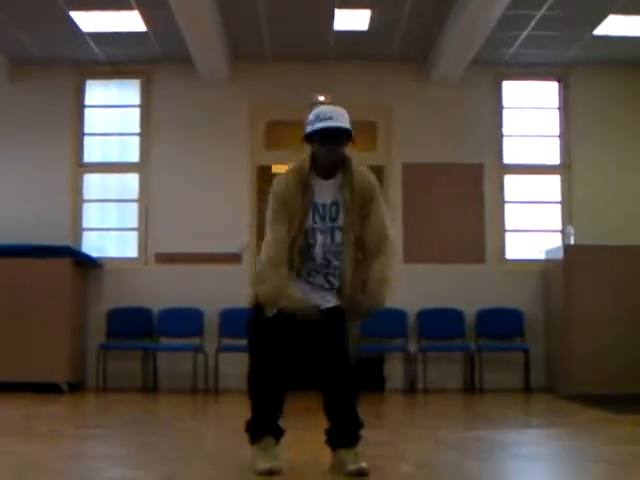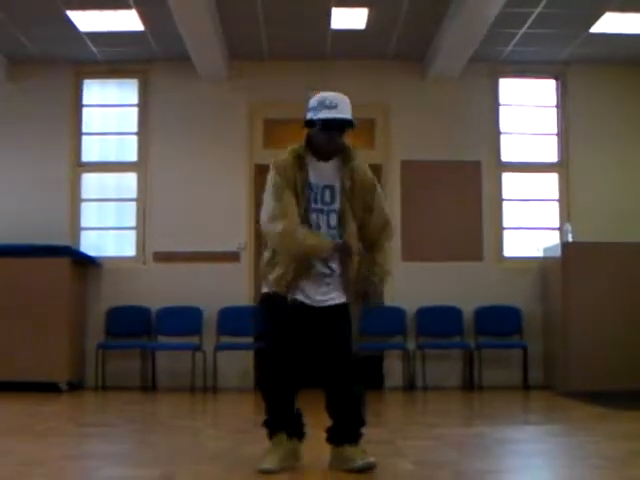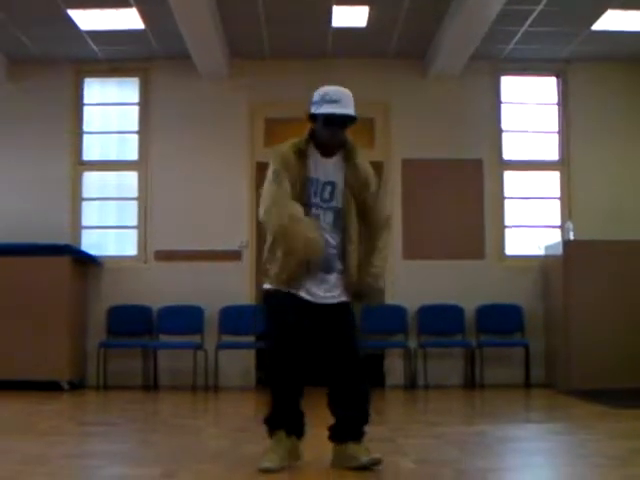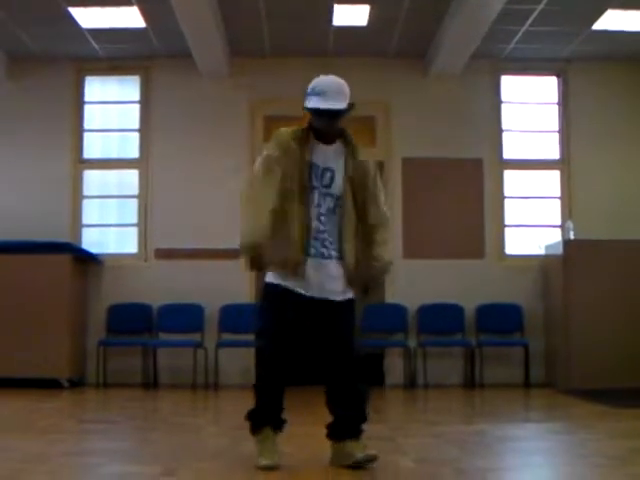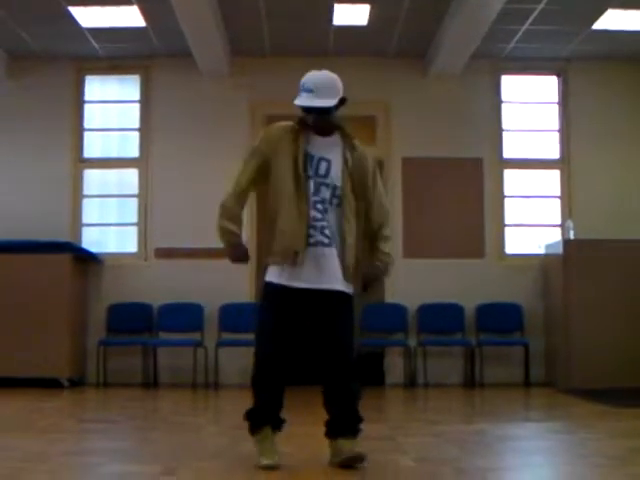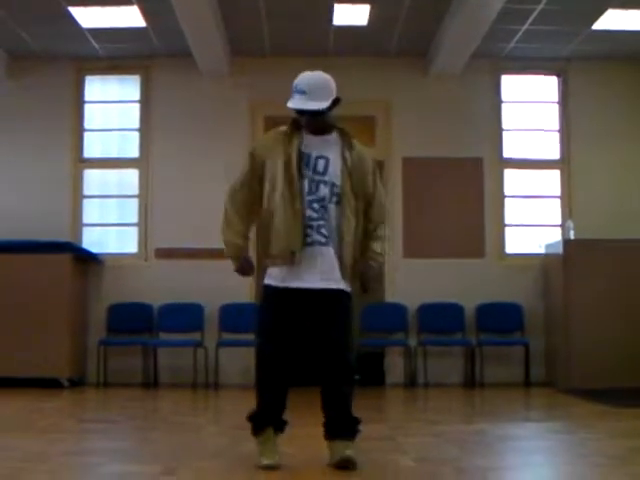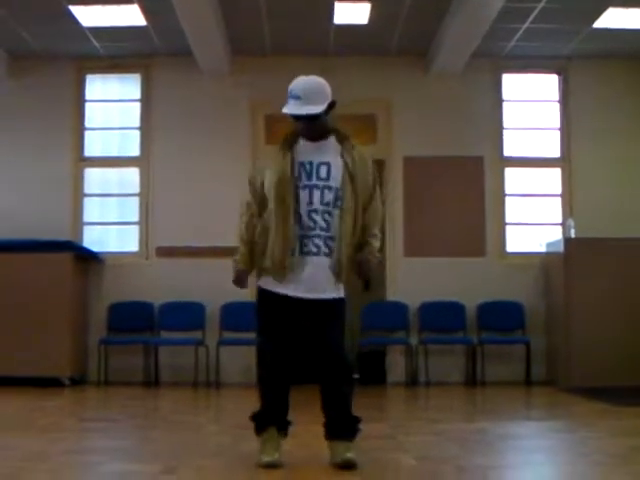
dt=0.1s
person 1, frame 1
left shoulder: (363, 183)
right shoulder: (288, 184)
left elbow: (376, 244)
right elbow: (275, 249)
left wrist: (368, 297)
right wrist: (294, 302)
left hip: (332, 301)
right hip: (283, 300)
left knee: (339, 374)
right knee: (266, 372)
left ankle: (344, 449)
right ankle: (265, 444)
person 1, frame 2
left shoulder: (358, 173)
right shoulder: (286, 167)
left elbow: (378, 230)
right elbow: (277, 223)
left wrist: (373, 278)
right wrist: (324, 247)
left hip: (334, 293)
right hip: (285, 289)
left knee: (342, 370)
right knee: (280, 367)
left ankle: (346, 445)
right ankle: (284, 443)
person 1, frame 3
left shoulder: (359, 170)
right shoulder: (287, 159)
left elbow: (376, 227)
right elbow: (276, 211)
left wrist: (371, 277)
right wrist: (312, 246)
left hip: (336, 291)
right hip: (287, 285)
left knee: (348, 367)
right knee: (284, 364)
left ankle: (348, 443)
right ankle: (283, 440)
person 1, frame 4
left shoulder: (358, 162)
right shoulder: (285, 146)
left elbow: (374, 218)
right elbow: (259, 192)
left wrist: (376, 263)
right wrist: (256, 241)
left hip: (338, 284)
right hip: (286, 280)
left knee: (345, 364)
right knee: (272, 360)
left ankle: (347, 441)
right ankle: (267, 436)
person 1, frame 5
left shoulder: (357, 156)
right shoulder: (278, 140)
left elbow: (376, 214)
right elbow: (241, 183)
left wrist: (380, 260)
right wrist: (231, 233)
left hip: (336, 279)
right hip: (286, 275)
left knee: (340, 361)
right knee: (270, 359)
left ankle: (342, 438)
right ankle: (265, 436)
person 1, frame 6
left shoulder: (356, 156)
right shoulder: (274, 145)
left elbow: (373, 213)
right elbow: (242, 196)
left wrist: (370, 259)
right wrist: (236, 246)
left hip: (334, 279)
right hip: (283, 276)
left knee: (337, 361)
right knee: (273, 361)
left ankle: (340, 439)
right ankle: (268, 436)
person 1, frame 7
left shoulder: (355, 159)
right shoulder: (277, 158)
left elbow: (370, 213)
right elbow: (255, 211)
left wrist: (368, 253)
right wrist: (244, 261)
left hip: (328, 284)
right hip: (278, 282)
left knee: (333, 363)
right knee: (273, 363)
left ankle: (341, 440)
right ankle: (271, 436)
